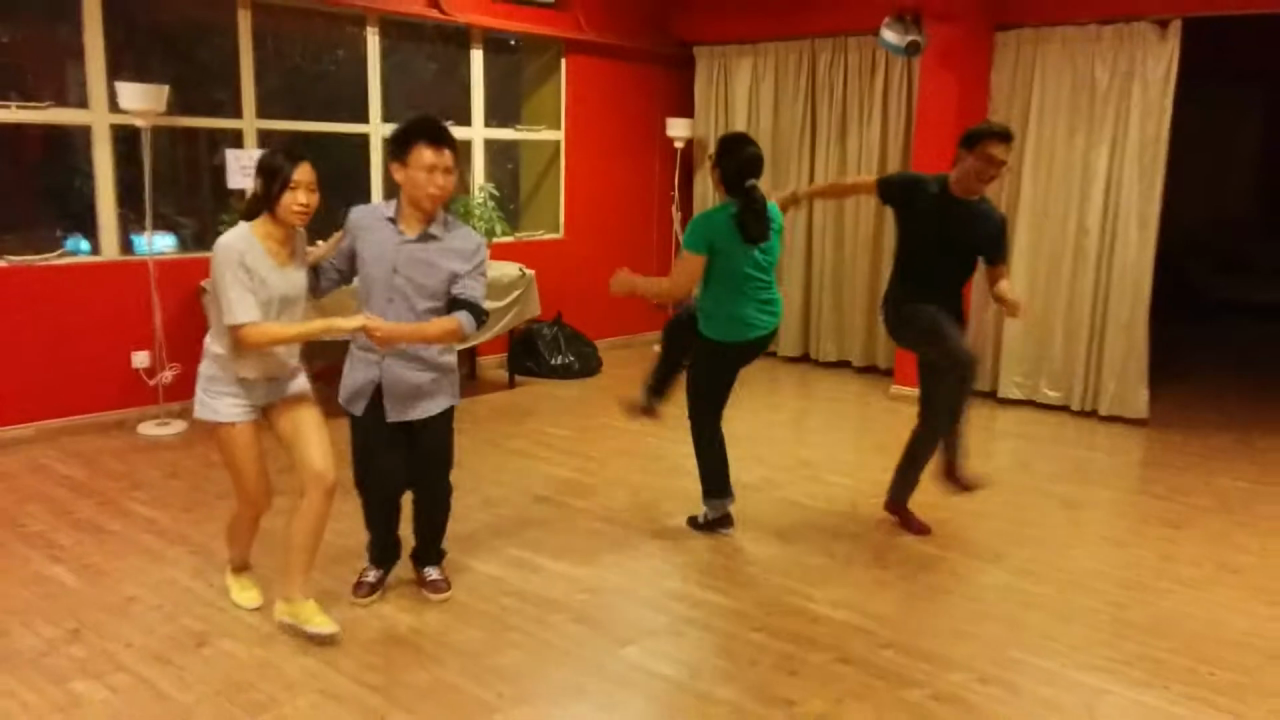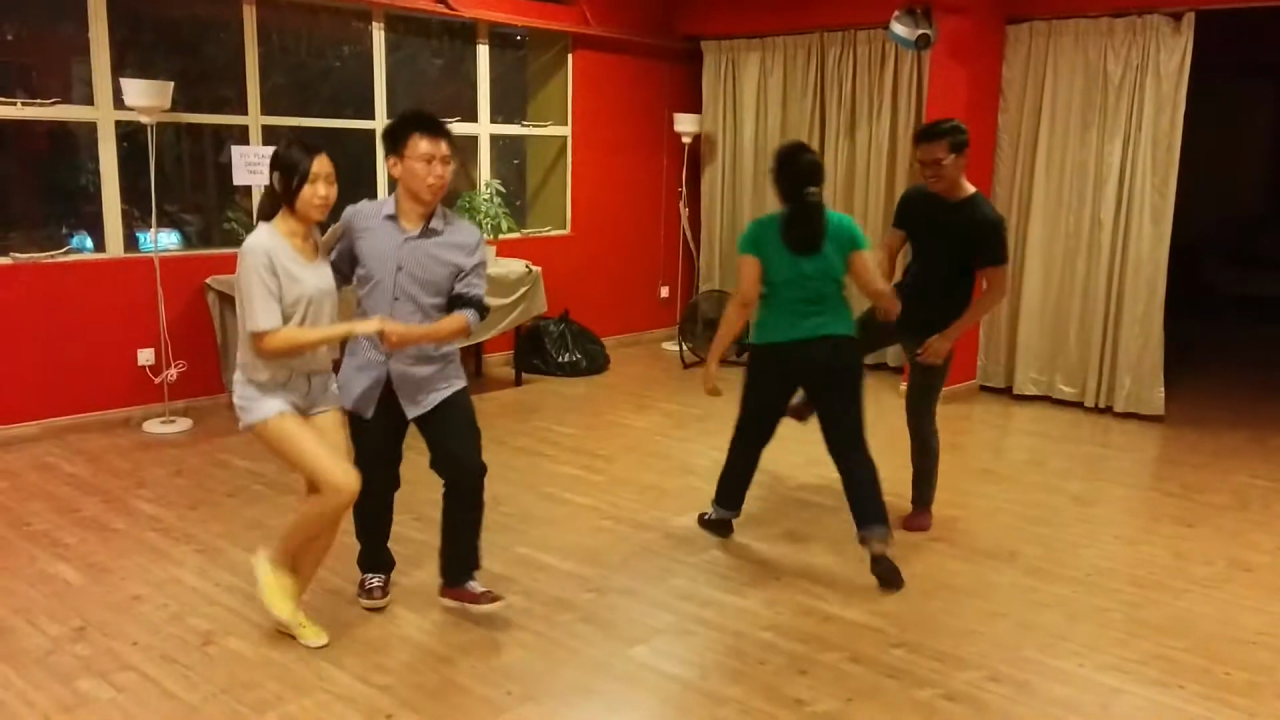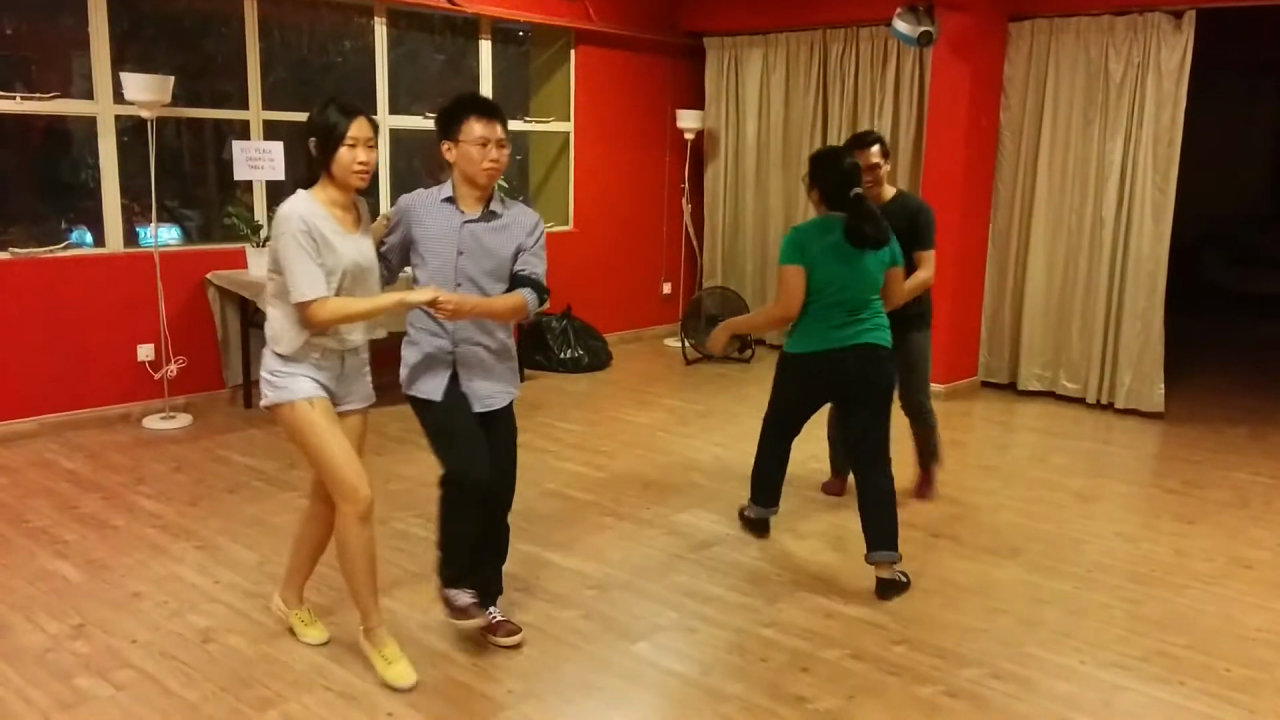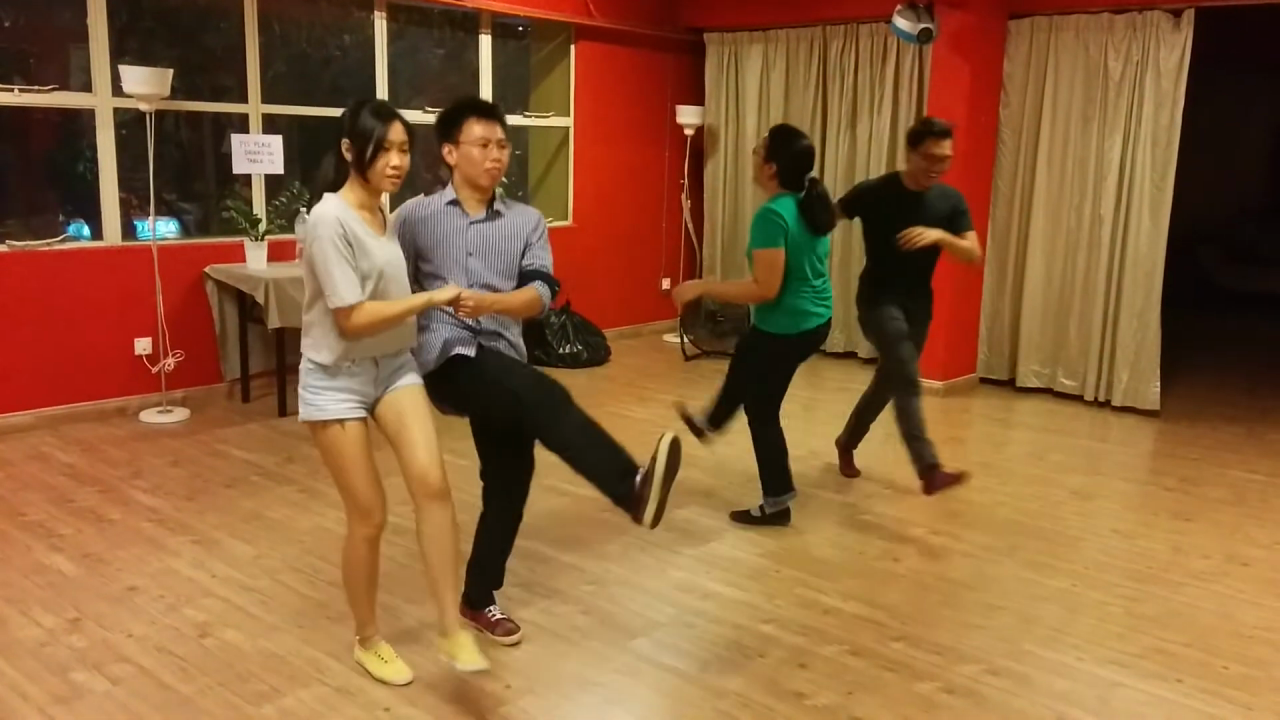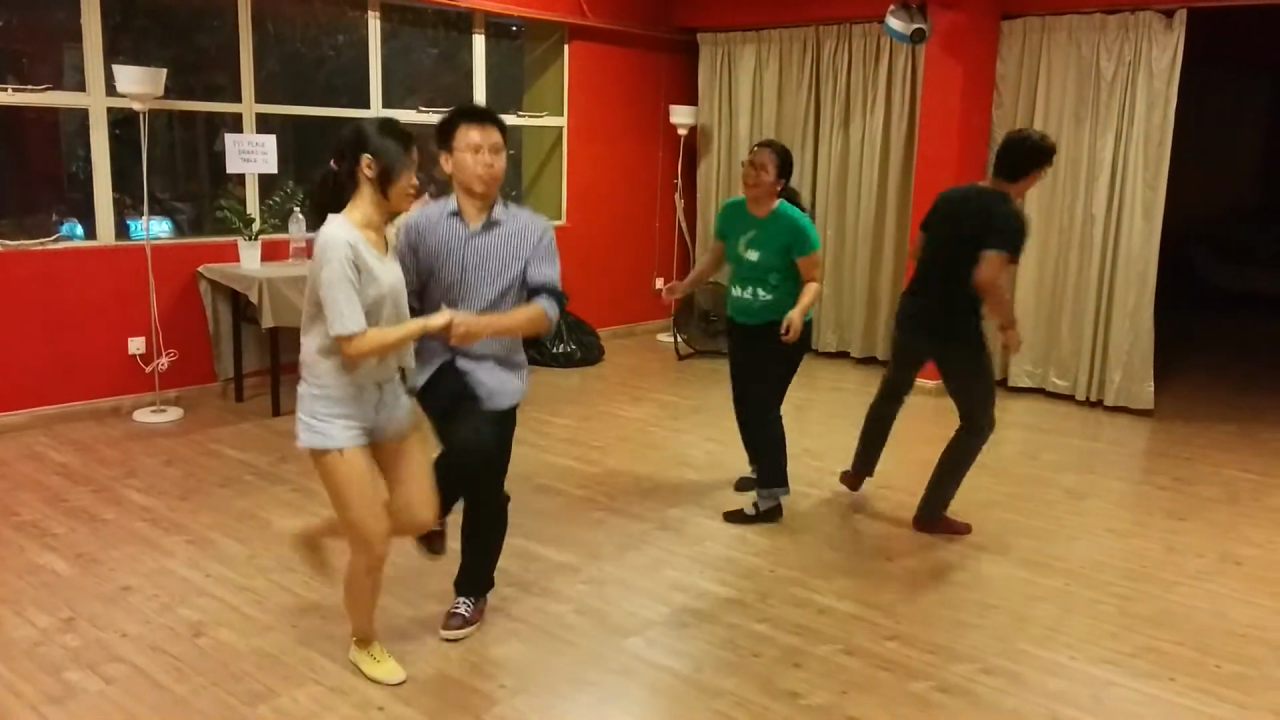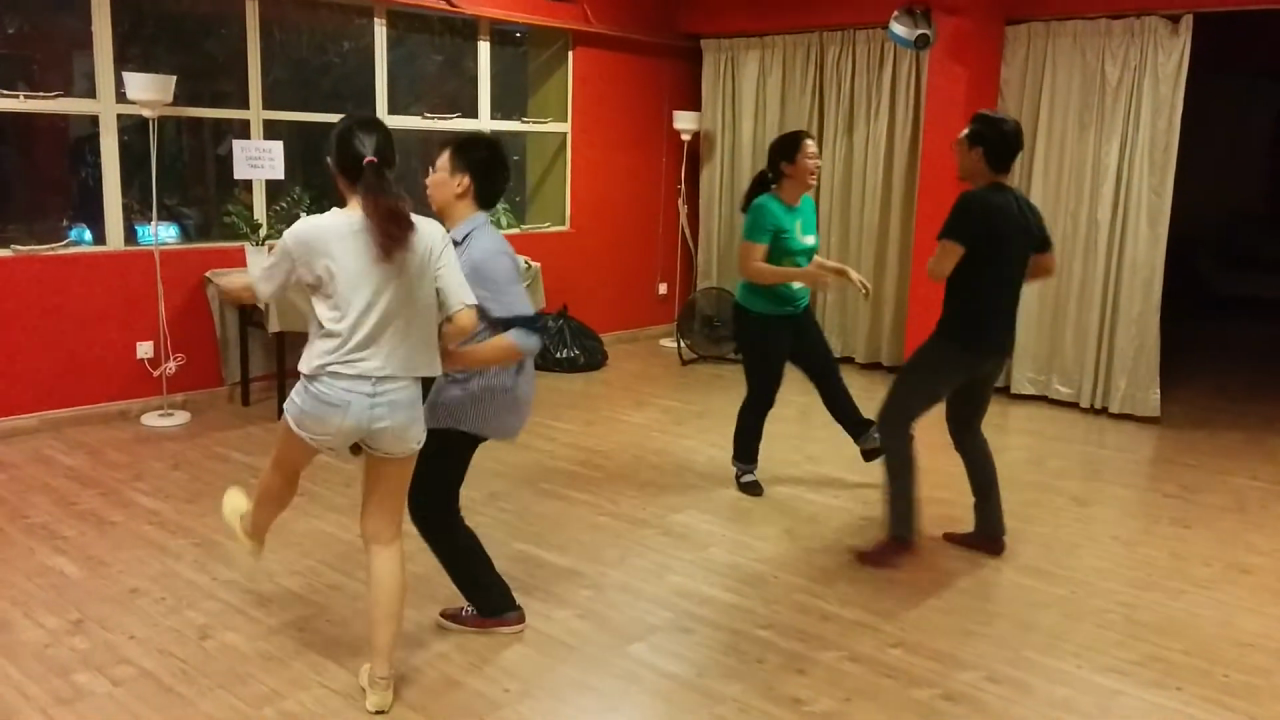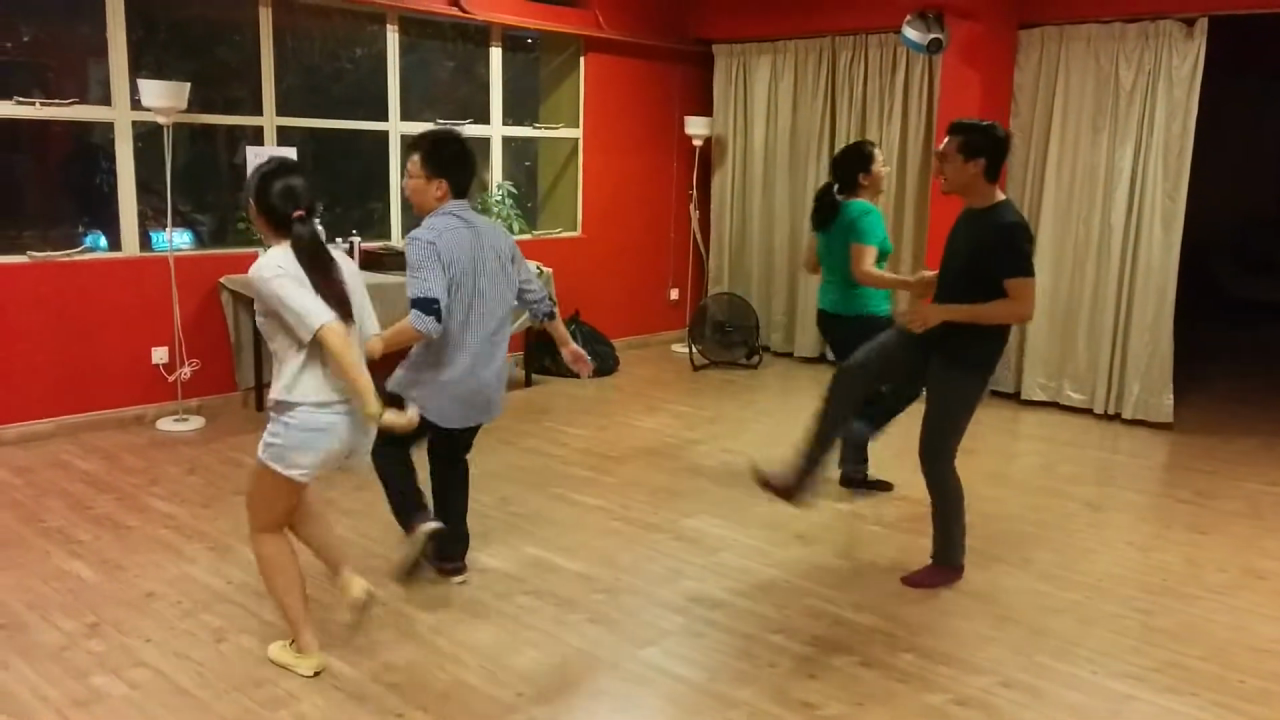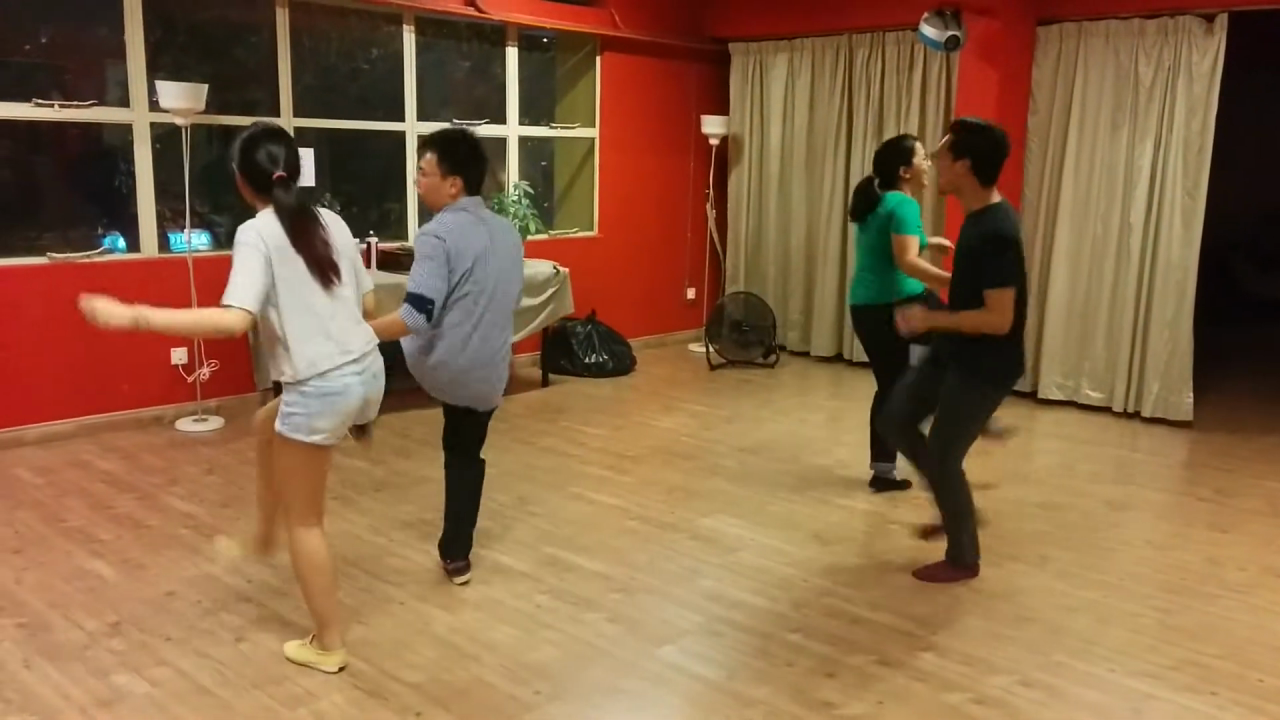
dt=0.5s
person 1, frame 1
left shoulder: (298, 239)
right shoulder: (233, 248)
right elbow: (248, 334)
right wrist: (333, 325)
left hip: (287, 376)
right hip: (231, 381)
left knee: (321, 478)
right knee: (256, 495)
left ankle: (294, 598)
right ankle: (238, 569)
person 1, frame 2
left shoulder: (316, 241)
right shoulder: (260, 249)
right elbow: (268, 341)
right wrist: (351, 329)
left hip: (319, 383)
right hip: (267, 391)
left knee: (330, 497)
right knee: (344, 485)
left ankle: (287, 604)
right ankle: (276, 561)
person 1, frame 3
left shoulder: (361, 212)
right shoulder: (297, 216)
right elbow: (317, 312)
right wrist: (403, 298)
left hip: (351, 365)
right hip: (297, 370)
left knee: (329, 496)
right knee: (357, 496)
left ankle: (289, 595)
right ankle: (377, 636)
person 1, frame 4
left shoulder: (381, 214)
right shoulder: (329, 220)
right elbow: (352, 318)
right wrist: (431, 298)
left hip: (393, 366)
right hip: (334, 378)
left knee: (431, 480)
right knee: (368, 516)
left ankle: (452, 626)
right ankle: (367, 639)
person 1, frame 5
left shoulder: (377, 236)
right shoulder: (336, 243)
right elbow: (352, 346)
right wrist: (428, 324)
left hip: (387, 394)
right hip: (334, 406)
left knee: (418, 515)
right knee: (372, 539)
left ankle: (318, 533)
right ankle: (363, 642)
person 1, frame 6
left shoulder: (310, 233)
right shoulder: (429, 236)
left elbow: (258, 290)
right elbow: (464, 322)
left wrist: (229, 285)
left hip: (326, 394)
right hip: (397, 401)
left knee: (283, 469)
right knee: (383, 538)
left ankle: (254, 526)
right ankle: (379, 678)
person 1, frame 7
left shoulder: (267, 271)
right shoulder: (335, 261)
left elbow: (333, 335)
right elbow: (366, 340)
left wrist: (373, 409)
left hip: (307, 421)
right hip: (351, 419)
left knee: (264, 525)
right knee: (288, 501)
left ankle: (305, 648)
right ankle: (348, 581)
person 1, frame 8
left shoulder: (256, 234)
right shoulder: (332, 223)
left elbow: (236, 318)
left wrist: (131, 317)
left hip: (321, 388)
right hip: (367, 370)
left knee: (302, 519)
right knee: (271, 428)
left ankle: (328, 644)
right ankle: (263, 543)
person 2, frame 1
left shoulder: (466, 244)
right shoulder: (361, 223)
left elbow: (468, 318)
right elbow: (330, 277)
left wrist: (403, 333)
left hip: (429, 384)
right hip: (368, 380)
left knee: (431, 480)
right knee: (377, 478)
left ankle: (428, 558)
right ankle: (382, 558)
person 2, frame 2
left shoulder: (466, 239)
right shoulder: (358, 220)
left elbow: (471, 313)
right elbow: (333, 276)
left wrist: (416, 335)
left hip: (436, 375)
right hip: (370, 377)
left knee: (466, 469)
right knee: (375, 482)
left ankle: (459, 577)
right ankle: (375, 566)
person 2, frame 3
left shoulder: (524, 223)
right shoulder: (413, 209)
left elbow: (529, 299)
right elbow: (381, 270)
left wrist: (470, 306)
left hip: (491, 370)
right hip: (430, 365)
left knee: (498, 480)
right knee: (471, 472)
left ankle: (479, 587)
right ankle: (456, 580)
person 2, frame 4
left shoulder: (527, 221)
right shoulder: (415, 217)
left elbow: (541, 293)
left wrist: (490, 302)
left hip: (502, 357)
right hip: (447, 355)
left knee: (509, 482)
right knee: (543, 396)
left ankle: (479, 598)
right ankle: (632, 483)
person 2, frame 5
left shoulder: (532, 230)
right shoulder: (421, 225)
left elbow: (547, 309)
right elbow: (403, 303)
left wrist: (484, 326)
left hip: (497, 372)
right hip: (439, 363)
left knee: (487, 487)
right knee: (472, 447)
left ankle: (472, 592)
right ankle: (437, 508)
person 2, frame 6
left shoulder: (484, 253)
right shoulder: (456, 243)
left elbow: (523, 337)
left wrist: (453, 358)
left hip: (478, 397)
right hip: (460, 386)
left knee: (430, 504)
left ankle: (497, 608)
person 2, frame 7
left shoulder: (426, 239)
right shoulder: (496, 234)
left elbow: (427, 321)
right elbow: (535, 296)
left wrist: (380, 344)
right wrist: (566, 344)
left hip: (436, 382)
right hip: (487, 385)
left knee: (388, 446)
right knee: (451, 459)
left ankle: (420, 522)
right ankle: (450, 555)
person 2, frame 8
left shoulder: (438, 234)
right shoulder: (509, 233)
left elbow: (416, 317)
left hip: (441, 365)
right hip: (489, 375)
left knee: (367, 335)
right knee: (465, 457)
right ankle: (457, 556)
person 3, frame 1
left shoulder: (992, 222)
right shoulder: (915, 189)
left elbow: (997, 275)
right elbow: (854, 187)
left wrist: (1005, 294)
right wrist: (799, 196)
left hip: (947, 318)
right hip: (906, 308)
left knee: (939, 410)
right knee: (962, 358)
left ankle: (897, 499)
right ankle: (951, 461)
person 3, frame 2
left shoulder: (986, 220)
right shoulder: (913, 200)
left elbow: (995, 288)
right elbow: (889, 251)
left wrist: (950, 336)
left hip: (939, 325)
right hip: (902, 304)
left knee: (920, 414)
left ankle: (922, 505)
right ankle: (810, 403)
person 3, frame 3
left shoulder: (914, 210)
left elbow: (926, 273)
left hip: (910, 319)
left knee: (915, 402)
left ankle: (928, 464)
right ankle: (839, 469)
person 3, frame 4
left shoulder: (951, 200)
right shoulder: (873, 192)
left elbow: (974, 255)
left wrist: (940, 235)
left hip: (919, 305)
right hip: (878, 301)
left knee: (887, 381)
right knee: (906, 376)
left ankle: (847, 442)
right ankle: (930, 470)
person 3, frame 5
left shoulder: (952, 197)
right shoulder: (1009, 217)
left elbow: (918, 252)
right elbow: (986, 280)
right wrist: (1008, 321)
left hip: (912, 315)
right hip: (957, 331)
left knee: (893, 390)
right knee: (977, 423)
left ankle: (859, 471)
right ankle: (931, 512)
person 3, frame 6
left shoulder: (974, 202)
right shoulder: (1025, 210)
left elbow: (938, 270)
right elbow: (1045, 265)
left wrist: (937, 259)
left hip: (960, 339)
right hip: (998, 344)
left knee: (894, 420)
right knee: (965, 428)
left ankle: (900, 534)
right ankle: (990, 531)
person 3, frame 7
left shoulder: (1010, 226)
right shoulder: (968, 215)
left elbow: (1024, 305)
left wrist: (945, 311)
right wrist: (929, 284)
left hip: (966, 357)
right hip: (928, 335)
left knee: (935, 455)
right knee: (849, 378)
left ankle: (948, 561)
right ankle: (799, 479)
person 3, frame 8
left shoulder: (994, 233)
right shoulder: (981, 217)
left elbow: (1000, 320)
left wrist: (930, 320)
left hip: (984, 366)
right hip: (957, 350)
left knee: (943, 455)
right knee: (898, 419)
left ankle: (962, 559)
right ankle: (958, 515)
person 4, frame 1
left shoulder: (707, 224)
right shoulder: (771, 213)
left elbow: (677, 289)
left wrist: (631, 282)
left hip: (726, 337)
right hip: (765, 330)
left knee: (705, 417)
right knee: (684, 324)
left ankle: (718, 509)
person 4, frame 2
left shoulder: (761, 231)
right shoulder: (843, 227)
left elbow: (743, 299)
right elbow: (875, 288)
left wrist: (713, 358)
right wrist: (892, 307)
left hip: (776, 351)
right hip: (834, 348)
left knee: (750, 435)
right knee: (849, 446)
left ankle: (723, 513)
right ankle: (878, 544)
person 4, frame 3
left shoulder: (802, 238)
right shoulder: (880, 234)
left elbow: (786, 309)
right elbow: (895, 297)
left wrist: (731, 327)
left hip: (811, 360)
right hip: (873, 357)
left knee: (778, 432)
right knee: (872, 460)
left ankle: (761, 511)
right ankle: (885, 568)
person 4, frame 4
left shoulder: (771, 216)
right shoulder: (813, 206)
left elbow: (765, 289)
left wrist: (703, 287)
left hip: (783, 330)
right hip: (816, 321)
left knee: (762, 410)
right knee: (745, 361)
left ankle: (777, 503)
right ankle: (709, 422)
person 4, frame 5
left shoulder: (795, 223)
right shoulder: (732, 212)
left elbow: (814, 280)
right elbow: (716, 256)
left wrist: (799, 311)
right wrist: (686, 283)
left hip: (781, 328)
right hip: (741, 323)
left knee: (765, 407)
right knee: (744, 400)
left ankle: (769, 498)
right ankle: (762, 471)
person 4, frame 6
left shoulder: (808, 205)
right shoulder: (764, 209)
right elbow: (750, 268)
left wrist: (842, 269)
right wrist: (799, 274)
left hip: (798, 311)
right hip: (759, 316)
left knee: (828, 375)
right knee: (763, 393)
left ankle: (867, 438)
right ankle: (744, 466)
person 4, frame 7
left shoulder: (830, 213)
right shoulder: (866, 214)
left elbow: (810, 265)
right elbow: (862, 272)
right wrist: (907, 283)
left hip: (832, 315)
right hip: (862, 318)
right knee: (906, 385)
left ankle: (854, 469)
right ankle: (856, 433)
person 4, frame 8
left shoulder: (875, 203)
right shoulder: (902, 204)
right elbow: (907, 262)
left wrist: (927, 242)
left hip: (865, 308)
right hip: (898, 303)
left knee: (889, 385)
left ankle: (883, 471)
